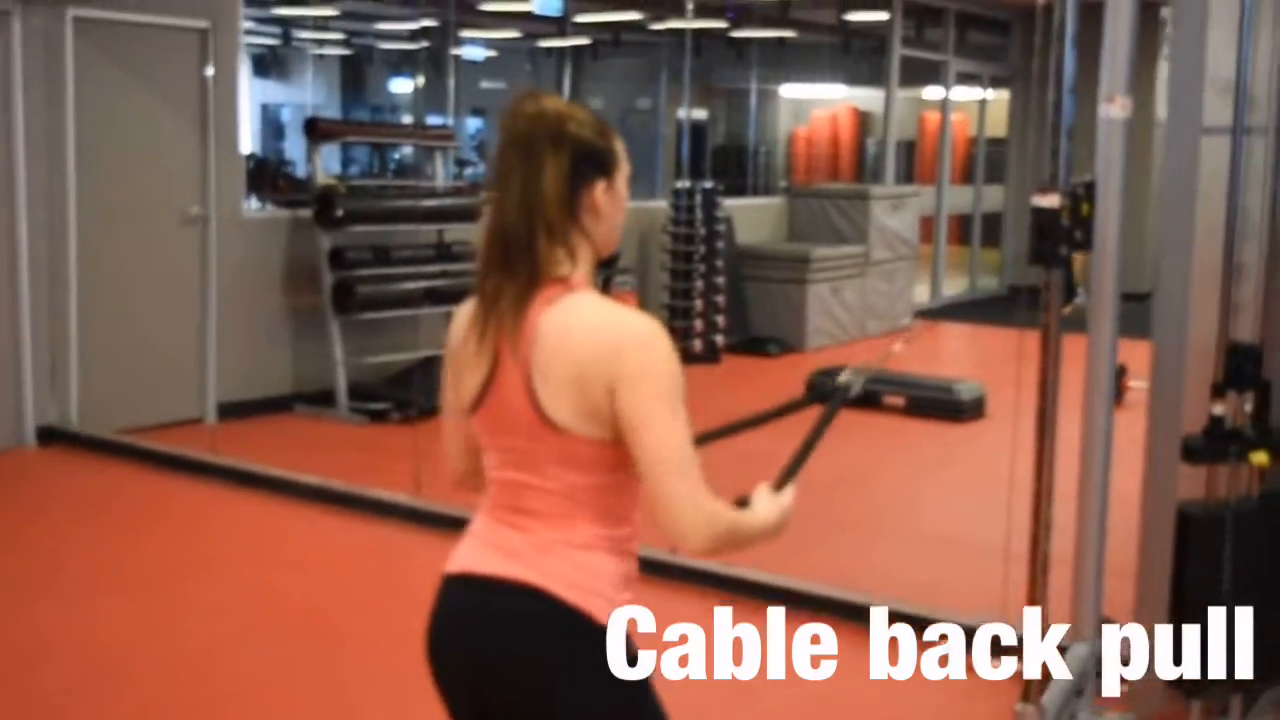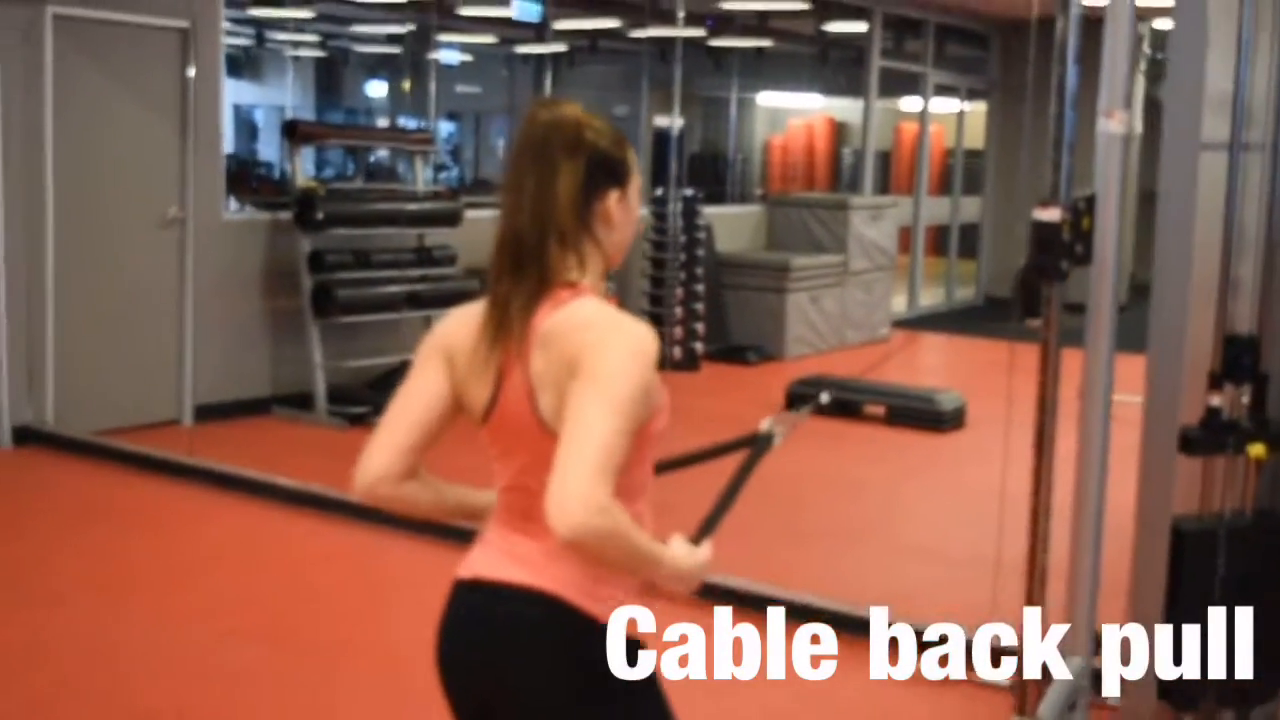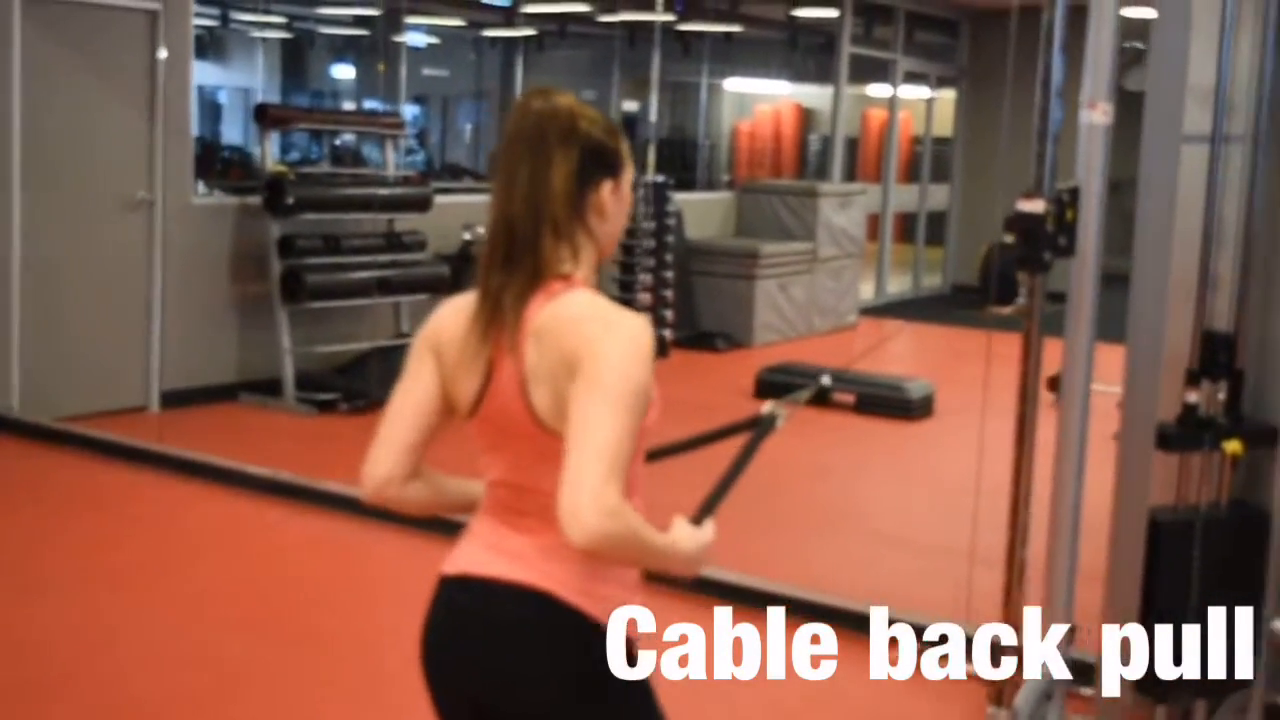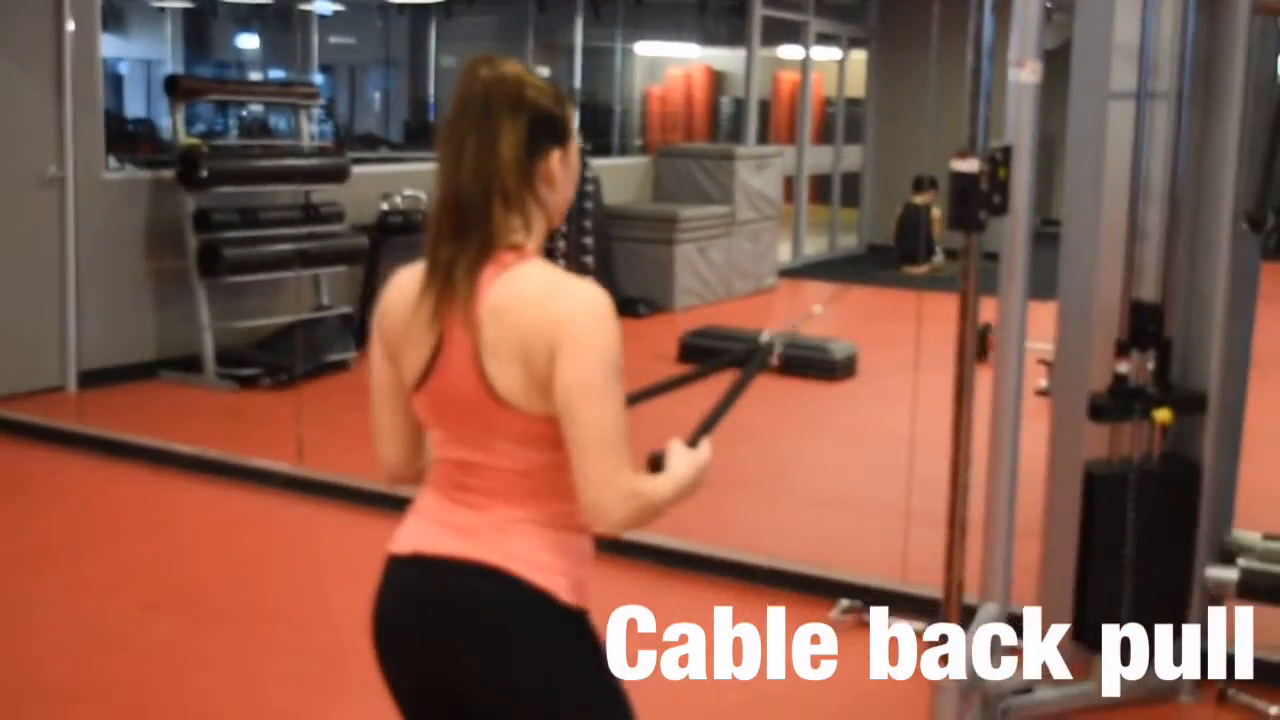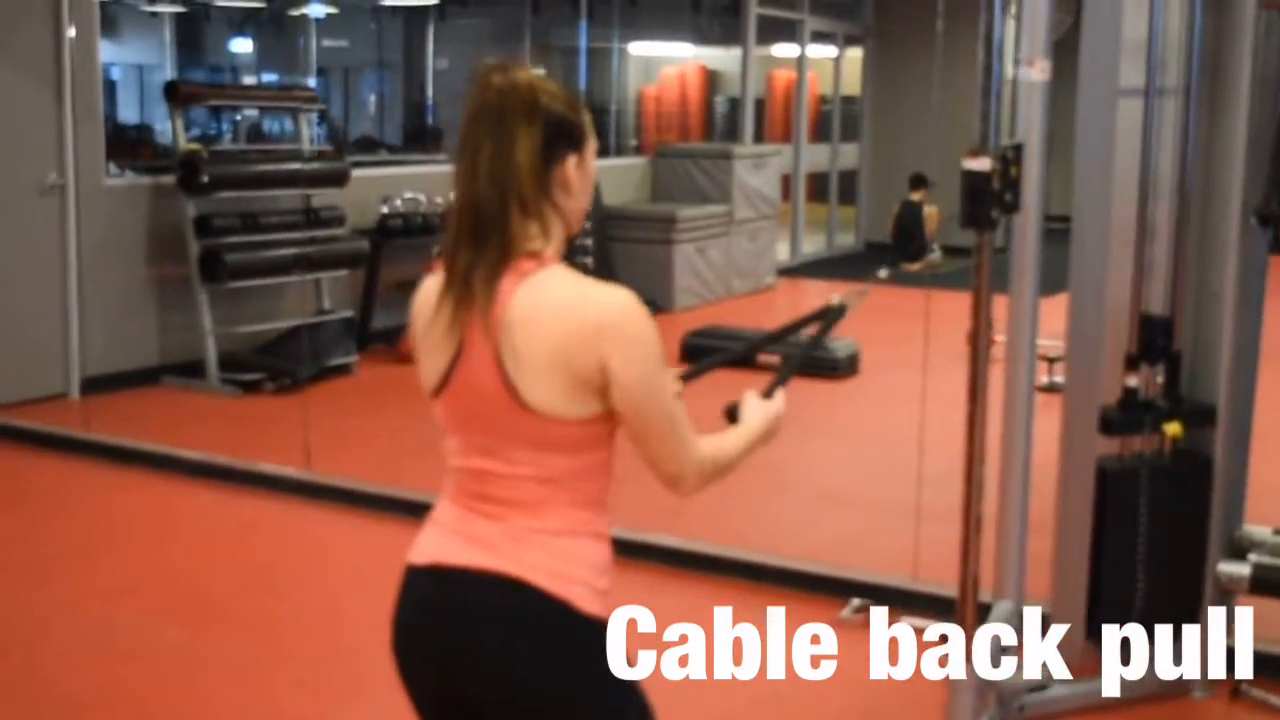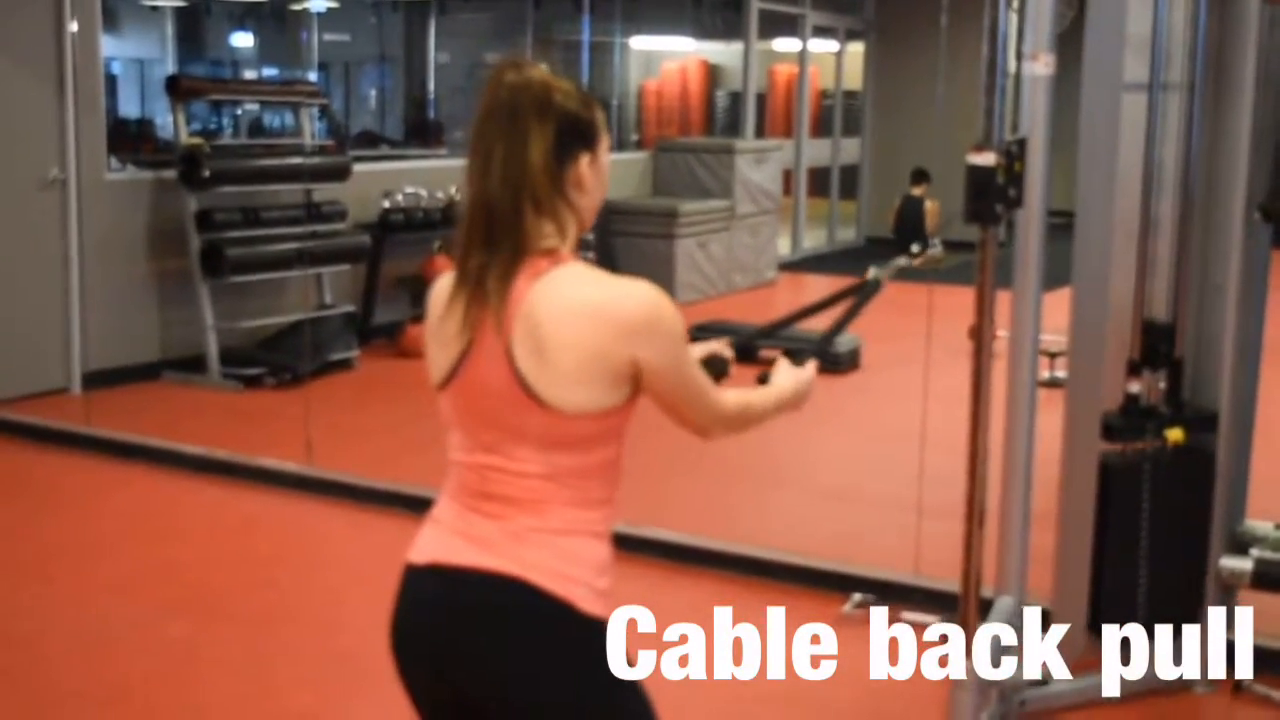
dt=0.4s
person 1, frame 1
left shoulder: (472, 323)
right shoulder: (624, 336)
right elbow: (694, 529)
right wrist: (764, 516)
left hip: (460, 615)
right hip: (561, 632)
person 1, frame 2
left shoulder: (465, 330)
right shoulder: (618, 338)
left elbow: (378, 478)
right elbow: (578, 514)
right wrist: (670, 566)
left hip: (470, 626)
right hip: (570, 641)
person 1, frame 3
left shoulder: (454, 323)
right shoulder: (612, 331)
left elbow: (384, 480)
right elbow: (590, 520)
right wrist: (678, 550)
left hip: (456, 622)
right hip: (561, 638)
person 1, frame 4
left shoulder: (404, 294)
right shoulder: (571, 305)
left elbow: (399, 461)
right elbow: (610, 505)
right wrist: (679, 476)
left hip: (405, 601)
right hip: (516, 613)
person 1, frame 5
left shoulder: (433, 300)
right shoulder: (603, 312)
right elbow: (683, 472)
right wrist: (753, 426)
left hip: (426, 607)
right hip: (538, 620)
person 1, frame 6
left shoulder: (448, 295)
right shoulder: (625, 307)
right elbow: (709, 419)
left wrist: (671, 363)
right wrist: (782, 393)
left hip: (426, 604)
right hip: (538, 620)
